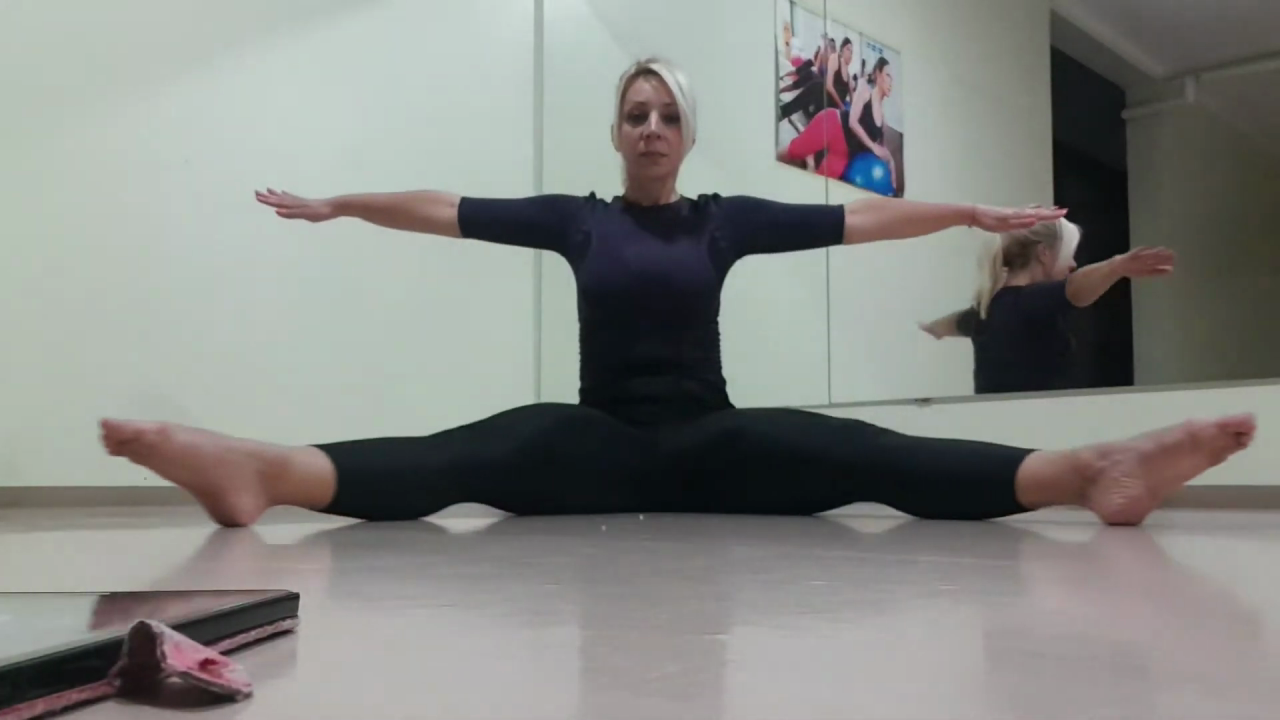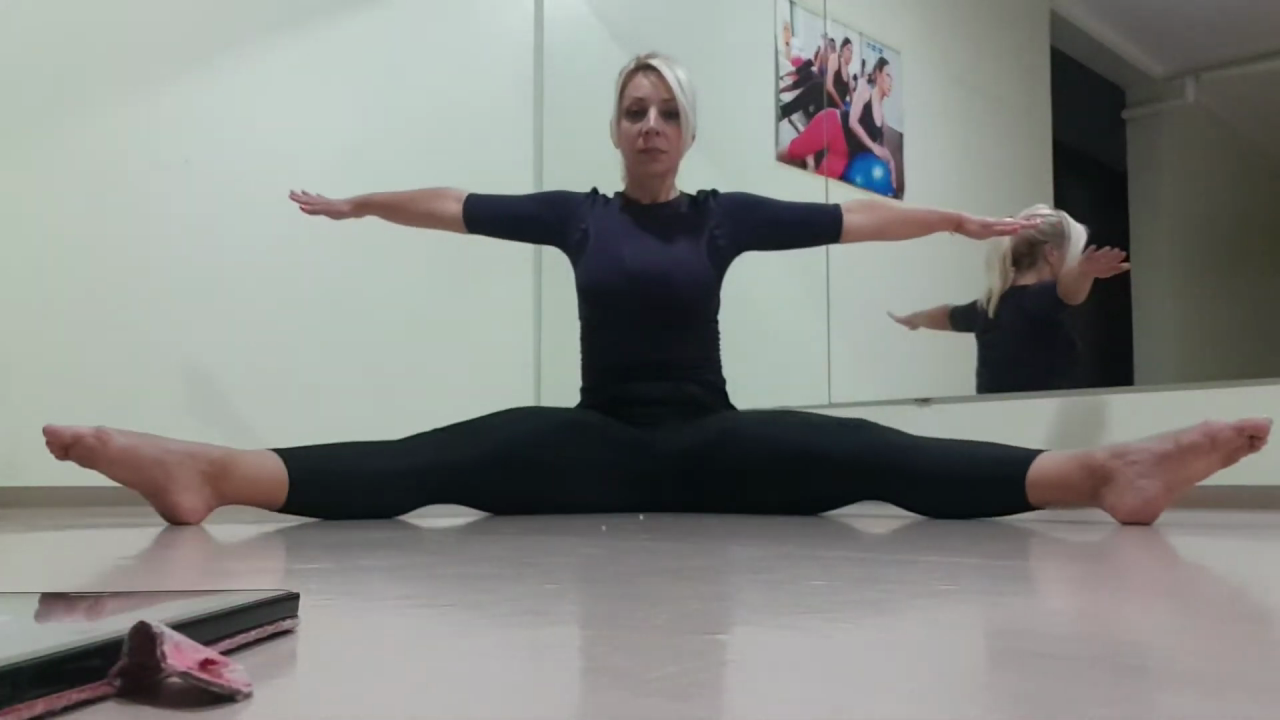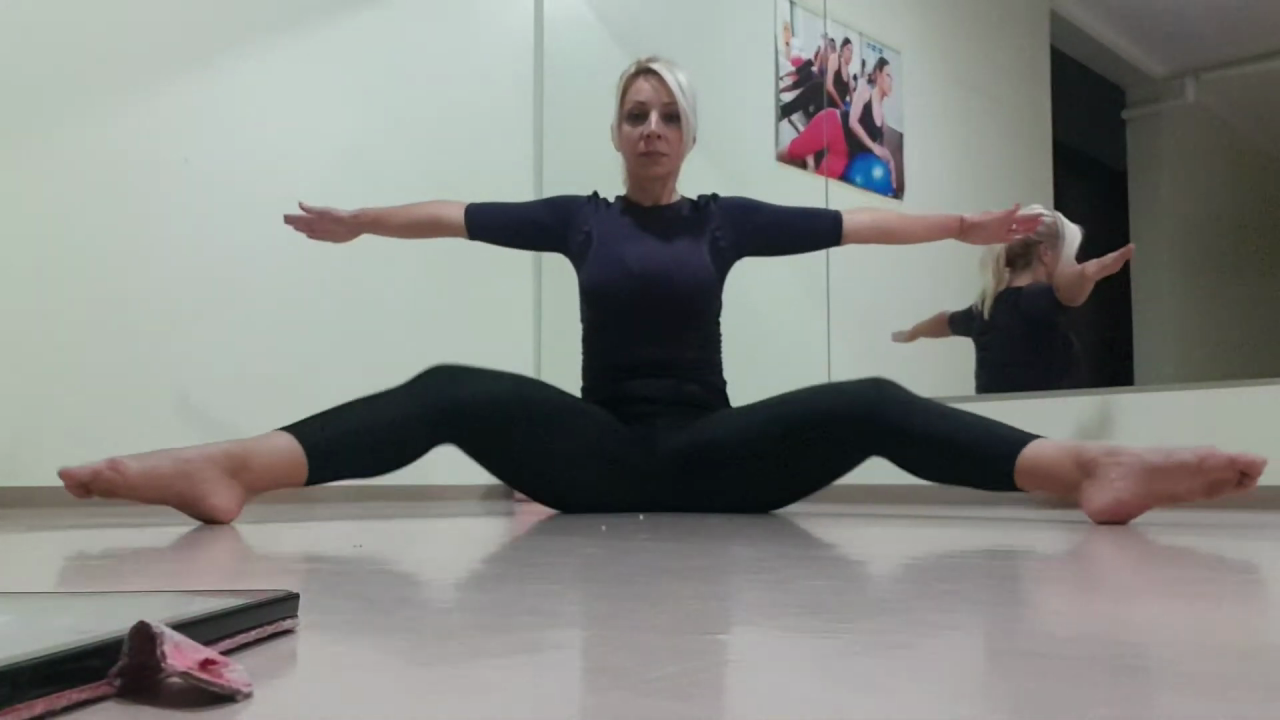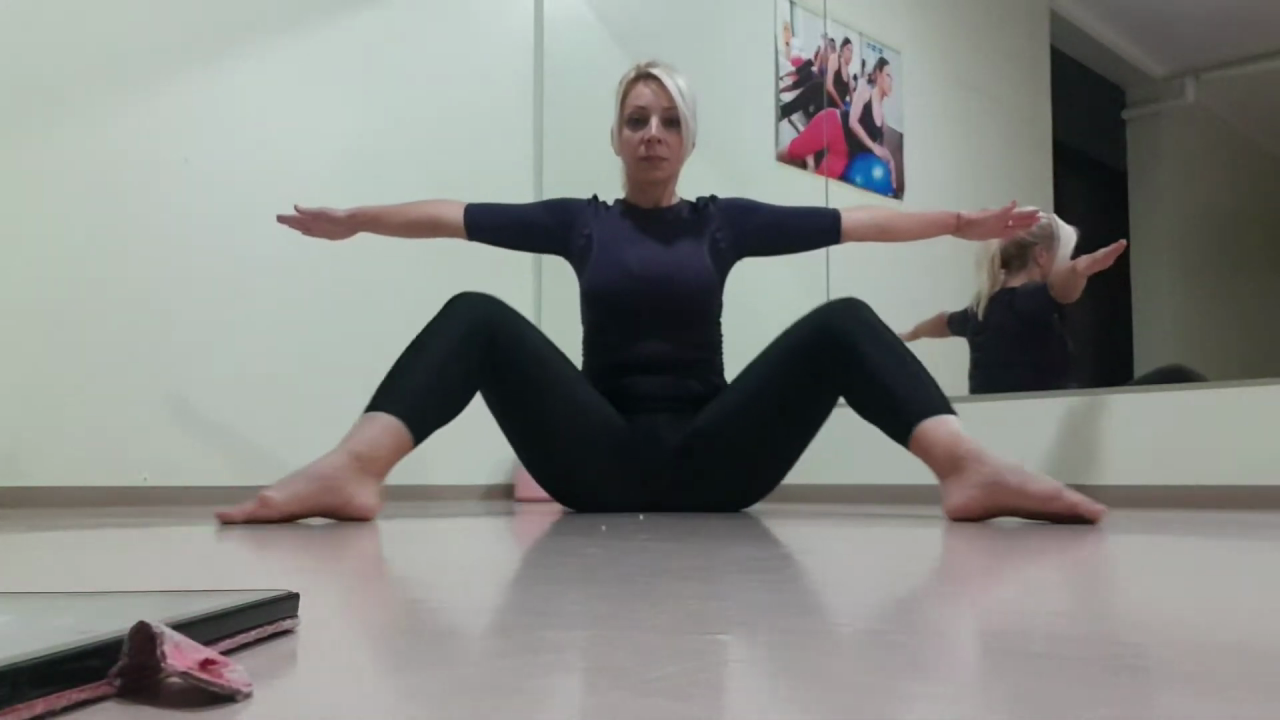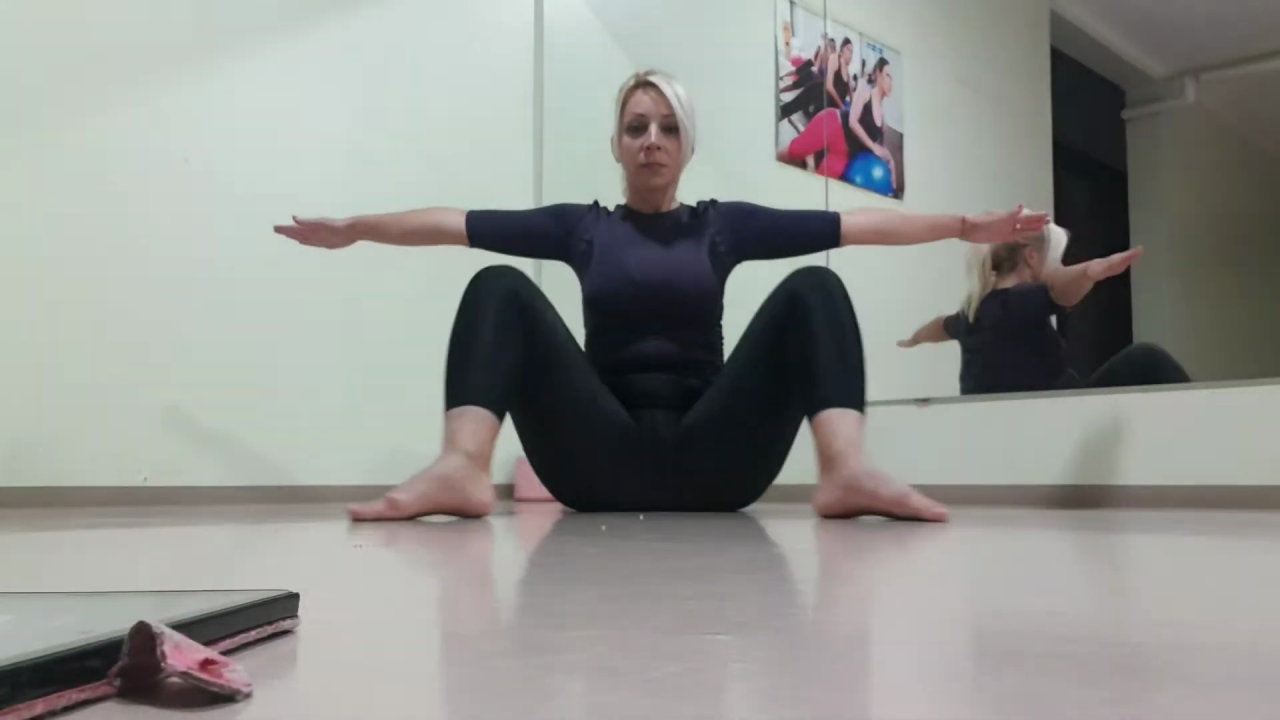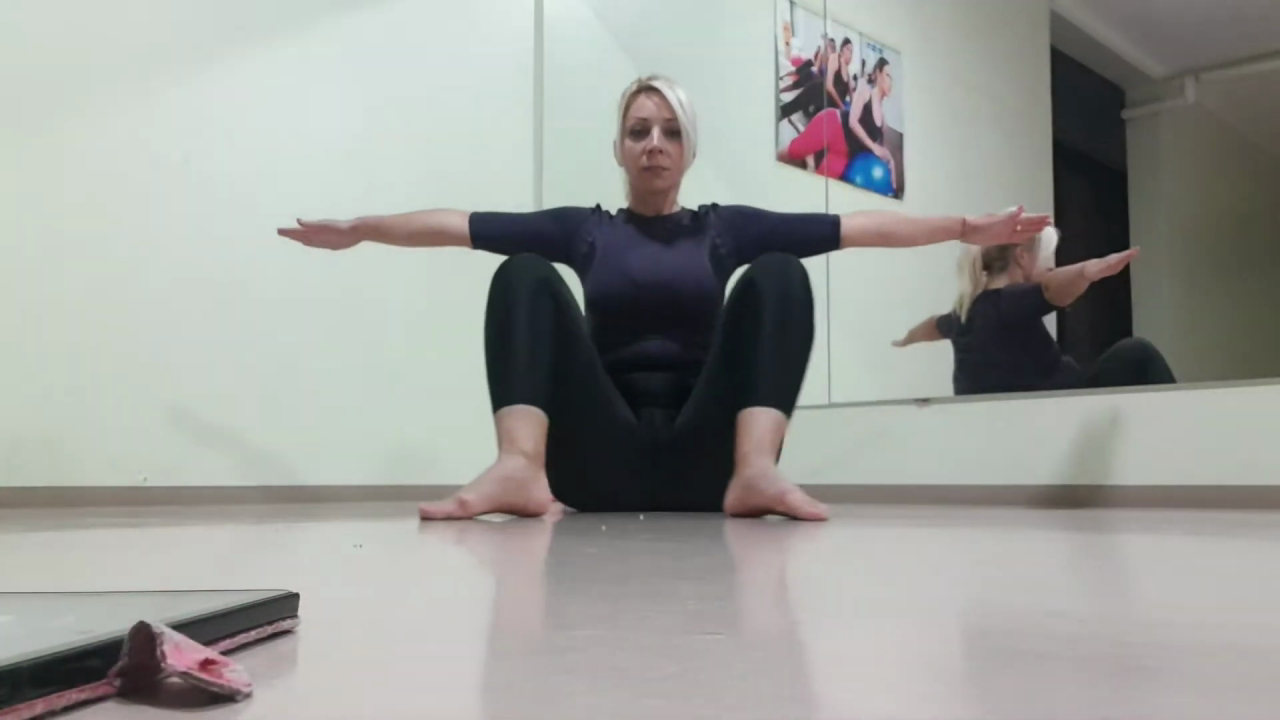
dt=0.3s
person 1, frame 1
left shoulder: (724, 220)
right shoulder: (577, 218)
left elbow: (860, 217)
right elbow: (446, 210)
left wrist: (977, 212)
right wrist: (333, 204)
left hip: (708, 443)
right hip: (605, 443)
left knee: (857, 451)
right knee: (472, 451)
left ankle: (1089, 473)
right ankle: (264, 472)
person 1, frame 2
left shoulder: (724, 215)
right shoulder: (577, 213)
left elbow: (851, 218)
right elbow: (457, 206)
left wrist: (960, 219)
right wrist: (358, 203)
left hip: (707, 447)
right hip: (602, 448)
left knee: (868, 452)
right knee: (446, 456)
left ankle: (1106, 472)
right ankle: (204, 473)
person 1, frame 3
left shoulder: (726, 219)
right shoulder: (577, 217)
left elbow: (857, 224)
right elbow: (454, 216)
left wrist: (965, 225)
right wrist: (356, 221)
left hip: (708, 452)
right hip: (601, 455)
left knee: (871, 407)
right knee: (451, 394)
left ankle: (1094, 471)
right ankle: (227, 469)
person 1, frame 4
left shoulder: (724, 221)
right shoulder: (580, 221)
left elbow: (856, 222)
right elbow: (454, 217)
left wrist: (962, 222)
right wrist: (351, 218)
left hip: (711, 462)
right hip: (601, 461)
left knee: (845, 319)
right knee: (474, 312)
left ankle: (967, 470)
right ankle: (351, 470)
person 1, frame 5
left shoulder: (724, 224)
right shoulder: (581, 226)
left elbow: (857, 224)
right elbow: (453, 224)
left wrist: (966, 226)
right wrist: (352, 228)
left hip: (709, 462)
right hip: (604, 462)
left knee: (813, 288)
right knee: (500, 287)
left ankle: (849, 469)
right ankle: (460, 467)
person 1, frame 6
left shoulder: (724, 228)
right shoulder: (583, 229)
left elbow: (860, 227)
right elbow: (456, 225)
left wrist: (969, 227)
right wrist: (355, 229)
left hip: (702, 452)
right hip: (602, 460)
left knee: (776, 273)
right knee: (526, 273)
left ankle: (754, 470)
right ankle: (521, 467)
person 2, frame 1
left shoulder: (990, 306)
right shoulder: (1032, 302)
left elbow: (955, 322)
right elbow: (1077, 289)
left wrist: (935, 327)
right wrist: (1118, 266)
person 2, frame 2
left shoulder: (990, 306)
right shoulder: (1037, 300)
left elbow: (947, 315)
right elbow: (1068, 289)
left wrist: (911, 319)
right wrist: (1084, 272)
person 2, frame 3
left shoulder: (988, 307)
right shoulder: (1034, 301)
left elbow: (946, 321)
right elbow: (1067, 289)
left wrist: (911, 333)
right wrist: (1090, 272)
person 2, frame 4
left shoulder: (983, 308)
right shoulder: (1026, 301)
left elbow: (944, 322)
right elbow: (1060, 286)
left wrist: (912, 334)
right wrist: (1081, 268)
person 2, frame 5
left shoulder: (977, 310)
right shoulder: (1020, 302)
left elbow: (942, 326)
right elbow: (1059, 288)
left wrist: (914, 339)
right wrist: (1093, 270)
person 2, frame 6
left shoulder: (970, 310)
right shoulder: (1011, 302)
left elbow: (936, 325)
right elbow: (1052, 289)
left wrist: (907, 339)
right wrist: (1089, 270)
